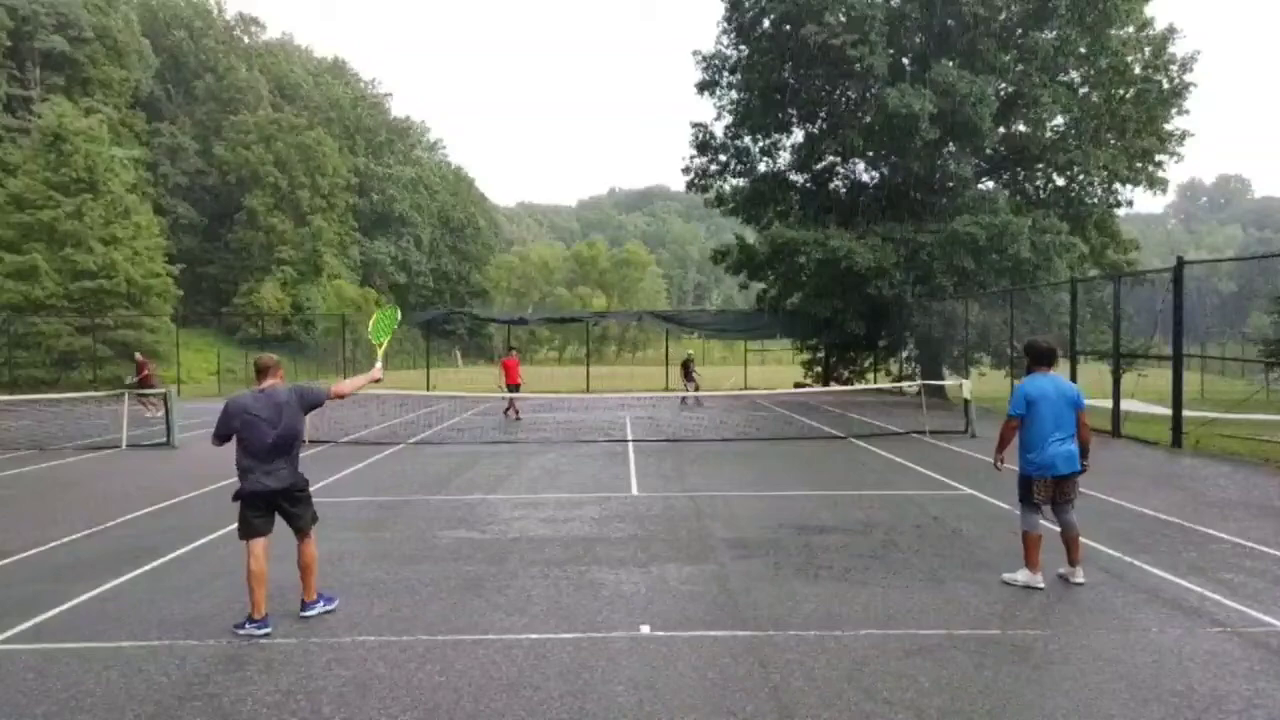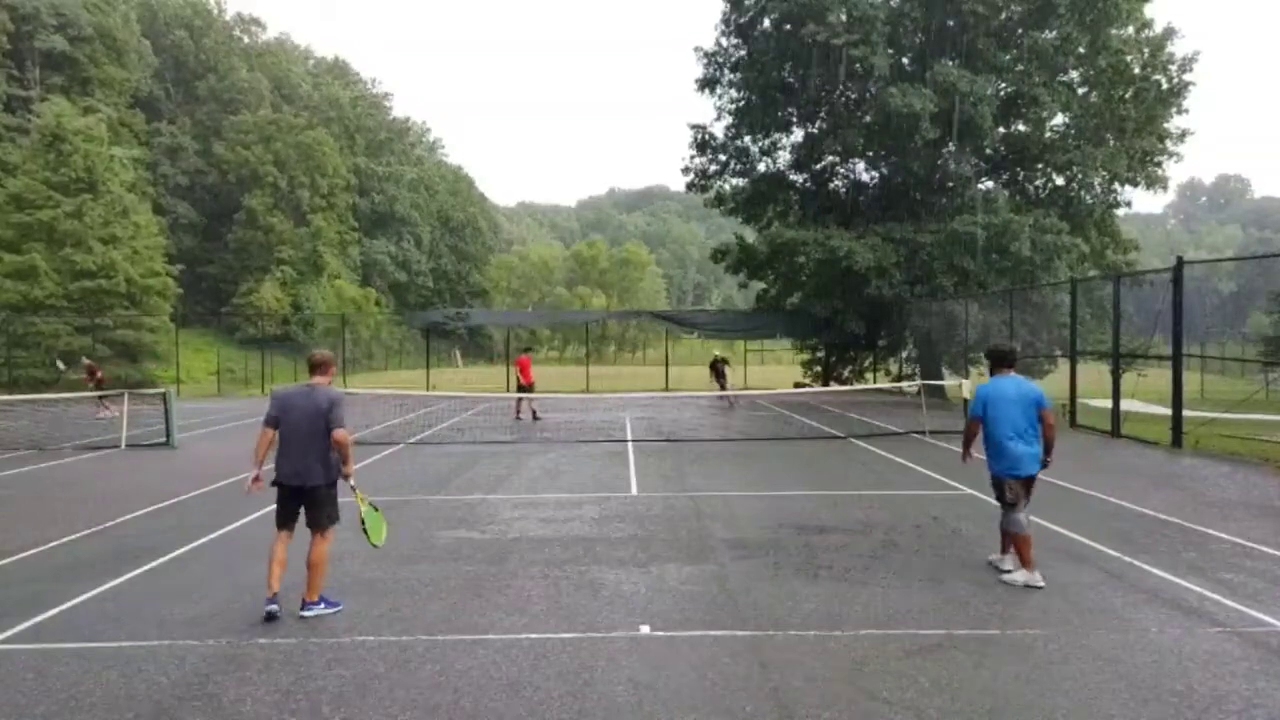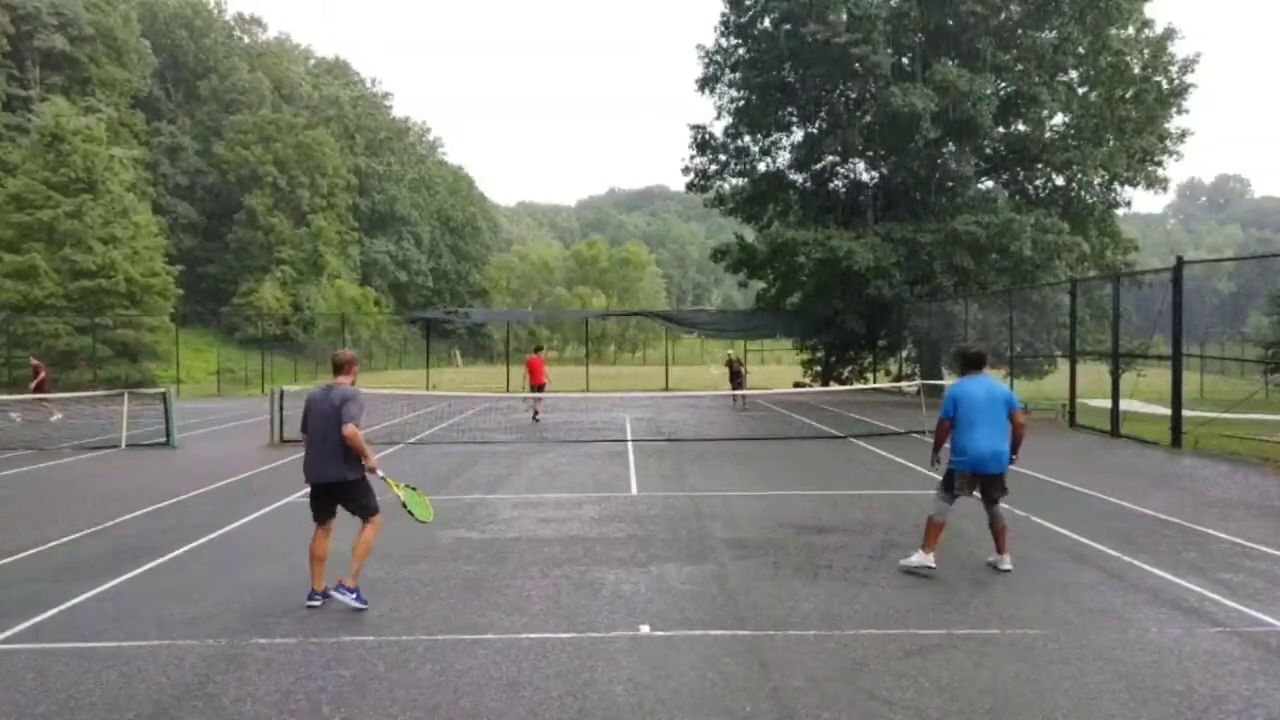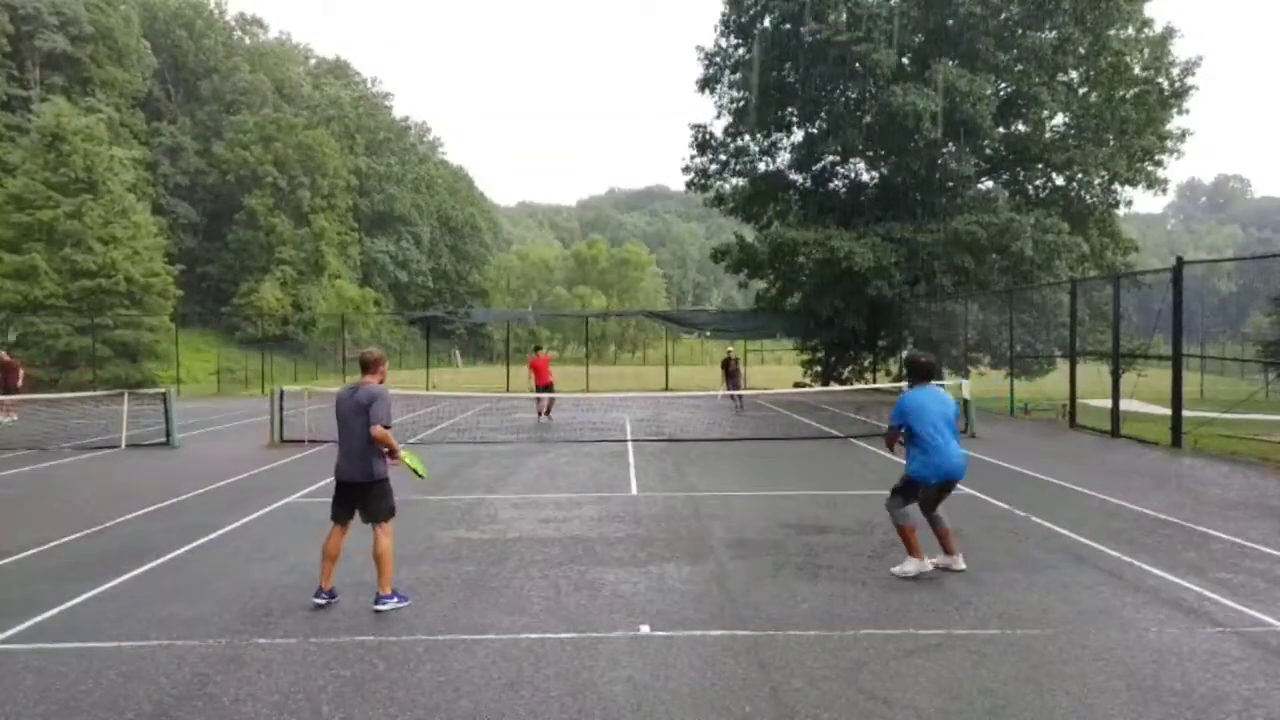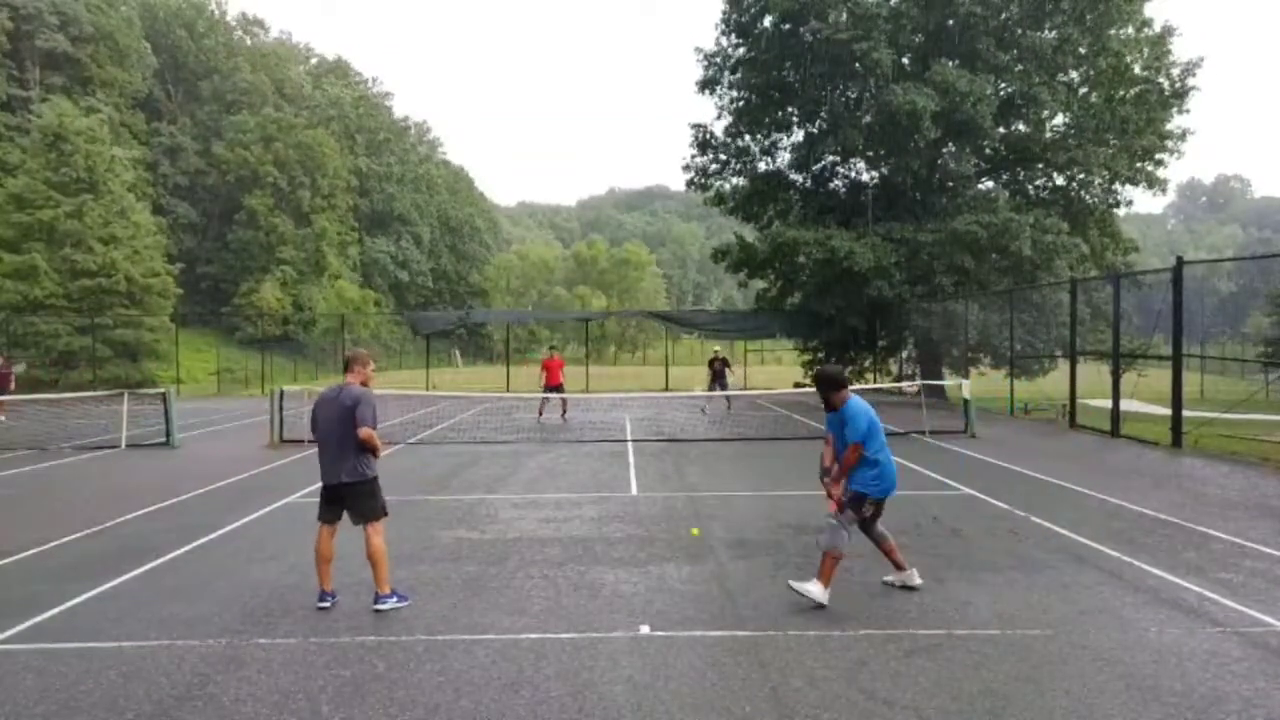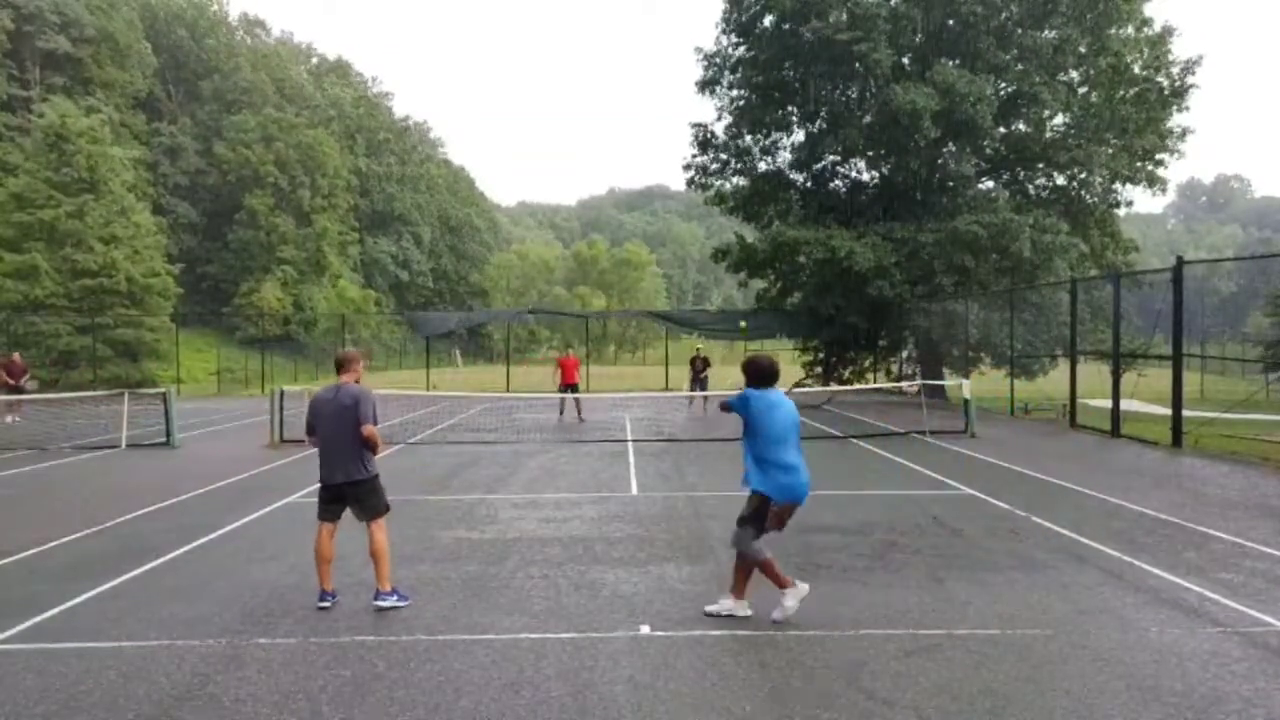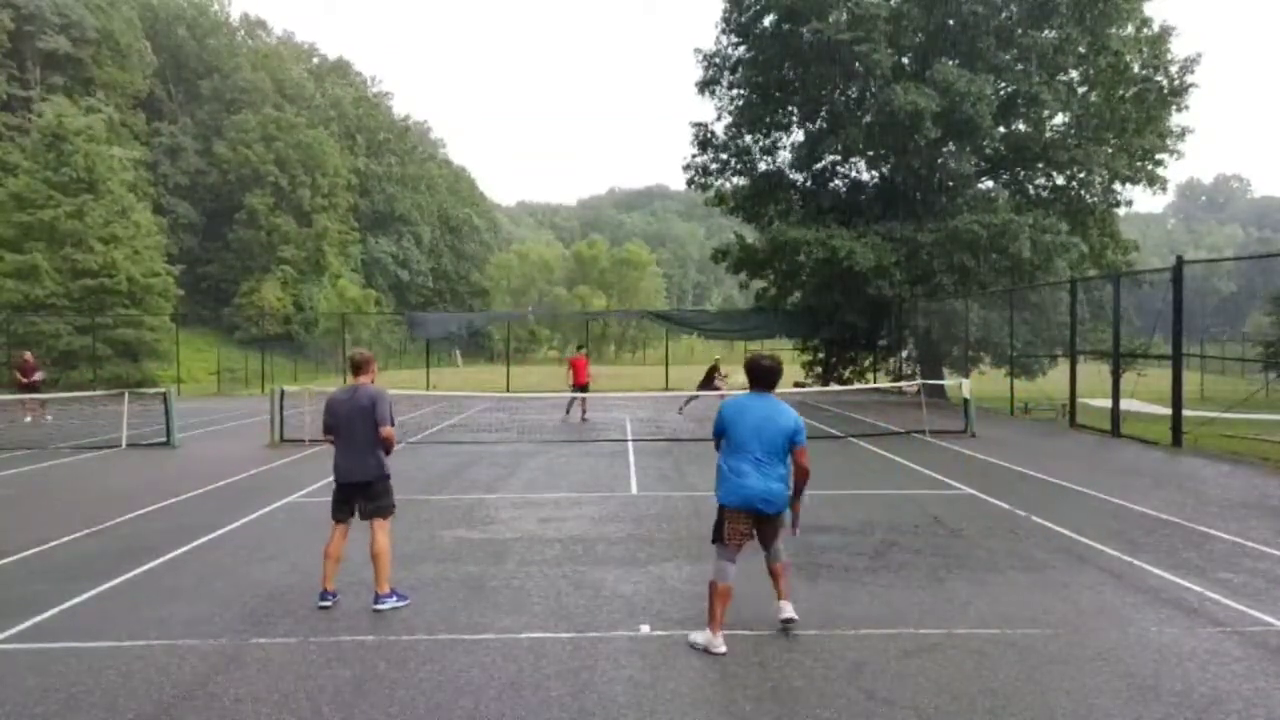
dt=0.5s
person 1, frame 1
left shoulder: (236, 405)
right shoulder: (294, 395)
left elbow: (217, 441)
right elbow: (339, 391)
right wrist: (371, 375)
left hip: (254, 487)
right hip: (289, 483)
left knee: (256, 548)
right knee: (306, 537)
left ankle: (258, 618)
right ankle: (311, 600)
person 1, frame 2
left shoulder: (282, 395)
right shoulder: (332, 397)
left elbow: (268, 432)
right elbow: (339, 436)
left wrist: (257, 468)
right wrist: (348, 463)
left hip: (287, 477)
right hip: (320, 478)
left knee: (283, 534)
right knee: (322, 536)
left ankle: (272, 596)
right ankle: (312, 600)
person 1, frame 3
left shoulder: (313, 396)
right shoulder: (350, 395)
left elbow: (305, 436)
right elbow: (349, 431)
right wrist: (368, 456)
left hip: (318, 474)
right hip: (347, 474)
left knee: (322, 528)
right knee: (372, 521)
left ankle: (317, 591)
right ankle: (348, 584)
person 1, frame 4
left shoulder: (343, 394)
right shoulder: (378, 393)
right elbow: (378, 431)
right wrist: (395, 448)
left hip: (344, 472)
right hip: (371, 473)
left knee: (338, 528)
right knee: (383, 529)
left ankle: (324, 589)
right ankle: (385, 594)
person 1, frame 5
left shoulder: (323, 397)
right shoulder: (363, 395)
left elbow: (315, 433)
right elbow: (364, 433)
right wrist: (377, 447)
left hip: (330, 474)
right hip: (359, 475)
left knee: (326, 529)
right knee: (374, 529)
left ankle: (325, 593)
right ankle: (384, 594)
person 1, frame 6
left shoulder: (318, 398)
right shoulder: (361, 394)
left elbow: (312, 437)
right elbow: (368, 430)
right wrist: (377, 445)
left hip: (330, 475)
right hip: (361, 473)
left knee: (326, 529)
right knee: (377, 526)
left ankle: (326, 592)
right ankle: (384, 591)
person 1, frame 7
left shoulder: (334, 399)
right shoulder: (378, 395)
left elbow: (329, 436)
right elbow: (386, 432)
right wrist: (390, 446)
left hip: (344, 473)
right hip: (374, 473)
left knee: (339, 529)
right knee: (380, 528)
left ankle: (327, 591)
right ankle: (383, 594)
person 2, frame 1
left shoulder: (1025, 388)
right shoulder: (1071, 387)
left elbow: (1012, 425)
right elbow: (1083, 425)
left wrist: (999, 451)
right wrist: (1084, 457)
left hip: (1037, 464)
right hip: (1068, 461)
left knee: (1031, 513)
right knee: (1065, 513)
left ankle: (1032, 573)
right ankle: (1075, 569)
person 2, frame 2
left shoulder: (985, 391)
right shoulder: (1033, 388)
left elbow: (973, 426)
right elbow: (1049, 424)
left wrist: (966, 449)
right wrist: (1047, 453)
left hip: (1005, 463)
right hip: (1030, 460)
left knee: (1014, 513)
right knee: (1014, 508)
left ankle: (1030, 572)
right ankle: (1006, 556)
person 2, frame 3
left shoulder: (956, 390)
right shoulder: (1003, 389)
left elbow: (943, 426)
right elbow: (1019, 423)
left wrist: (935, 452)
right wrist: (1013, 452)
left hip: (966, 459)
right hip: (996, 459)
left knee: (943, 500)
right knee: (993, 505)
left ankle: (927, 554)
right ankle: (1002, 557)
person 2, frame 4
left shoulder: (907, 399)
right shoulder: (947, 398)
left elbow: (891, 437)
left wrist: (890, 442)
left hip: (928, 467)
right hip: (954, 466)
left knee: (895, 505)
right knee: (929, 507)
left ankle: (916, 559)
right ankle: (953, 557)
person 2, frame 5
left shoulder: (854, 411)
right shoulder: (835, 412)
left elbow: (854, 453)
right elbow: (830, 446)
left wrist: (834, 482)
right wrist: (827, 477)
left hip: (871, 481)
right hip: (870, 479)
left knee: (836, 525)
right knee: (869, 526)
left ankle: (820, 587)
right ankle: (906, 573)
person 2, frame 6
left shoulder: (751, 398)
right shoulder: (787, 403)
left elbow: (725, 405)
left wrist: (735, 401)
left hip: (774, 487)
right hip: (794, 484)
left knee: (744, 541)
right knee: (747, 537)
left ankle: (791, 587)
right ankle: (736, 600)
person 2, frame 7
left shoulder: (730, 407)
right shoulder: (791, 417)
left elbow: (718, 444)
right elbow: (802, 466)
right wrist: (797, 496)
left hip: (735, 494)
right hip: (774, 496)
left knee: (726, 559)
right knee: (773, 547)
left ankle: (714, 634)
right ankle: (785, 606)
